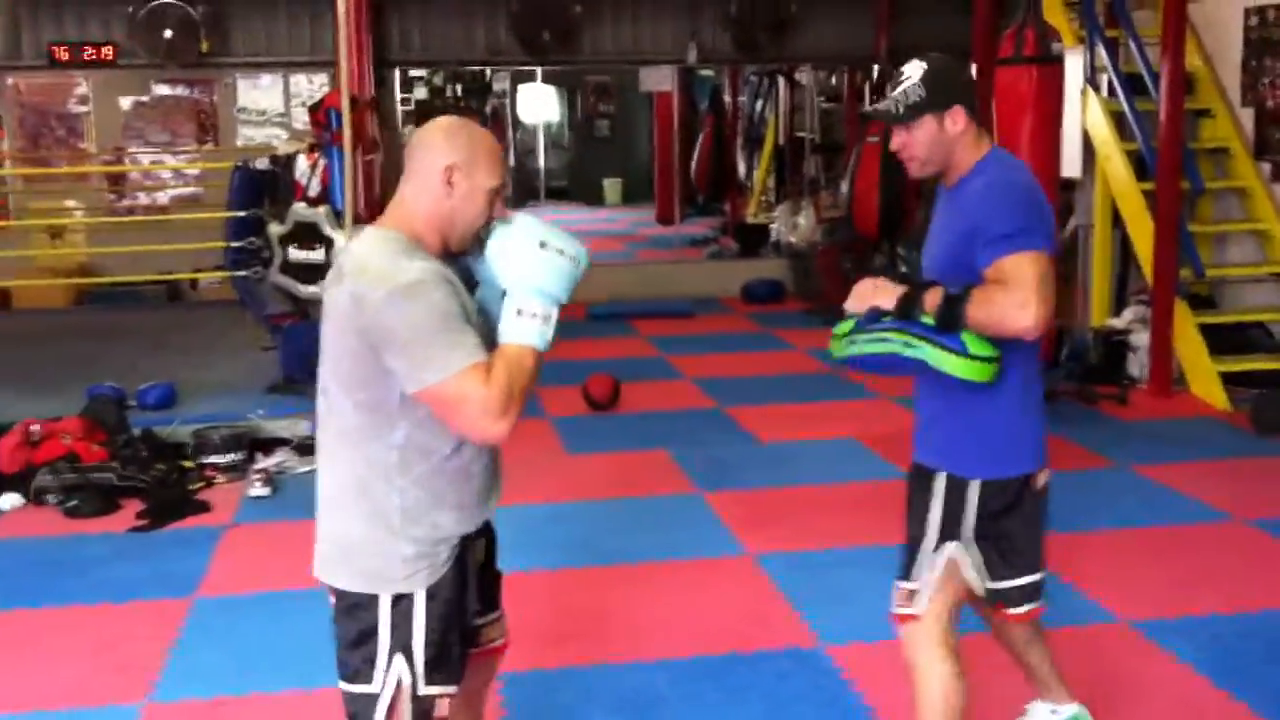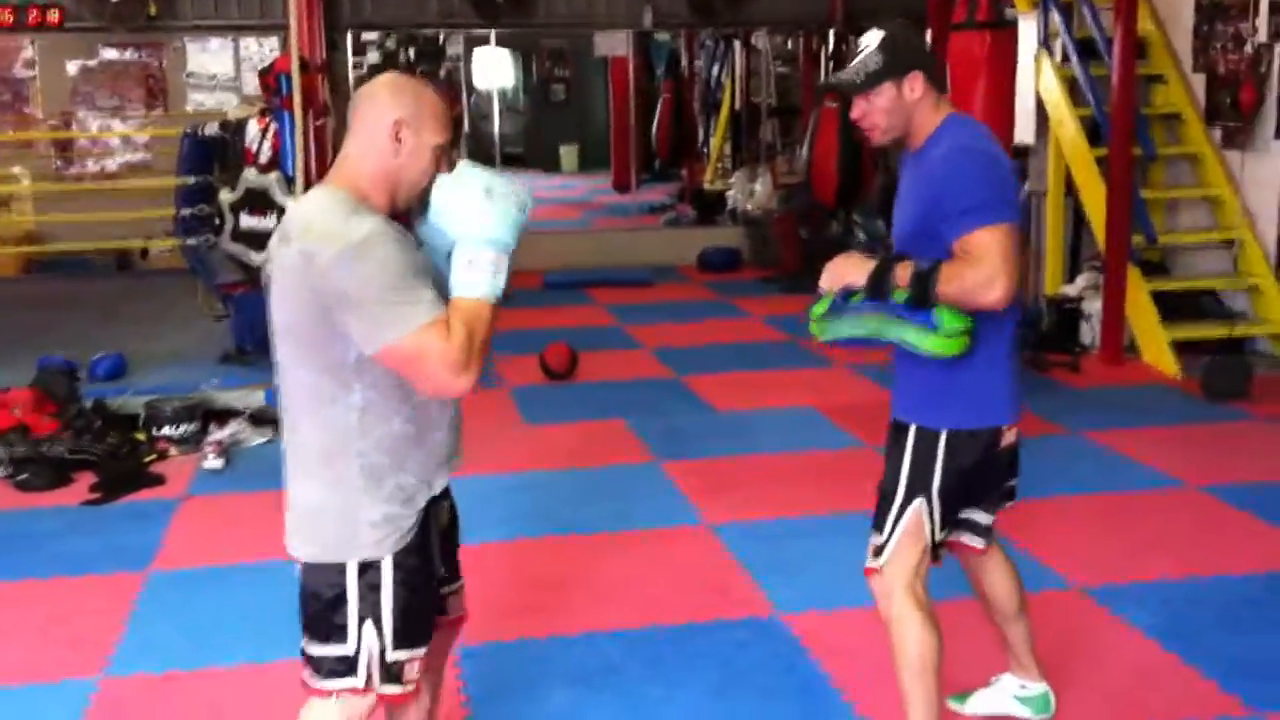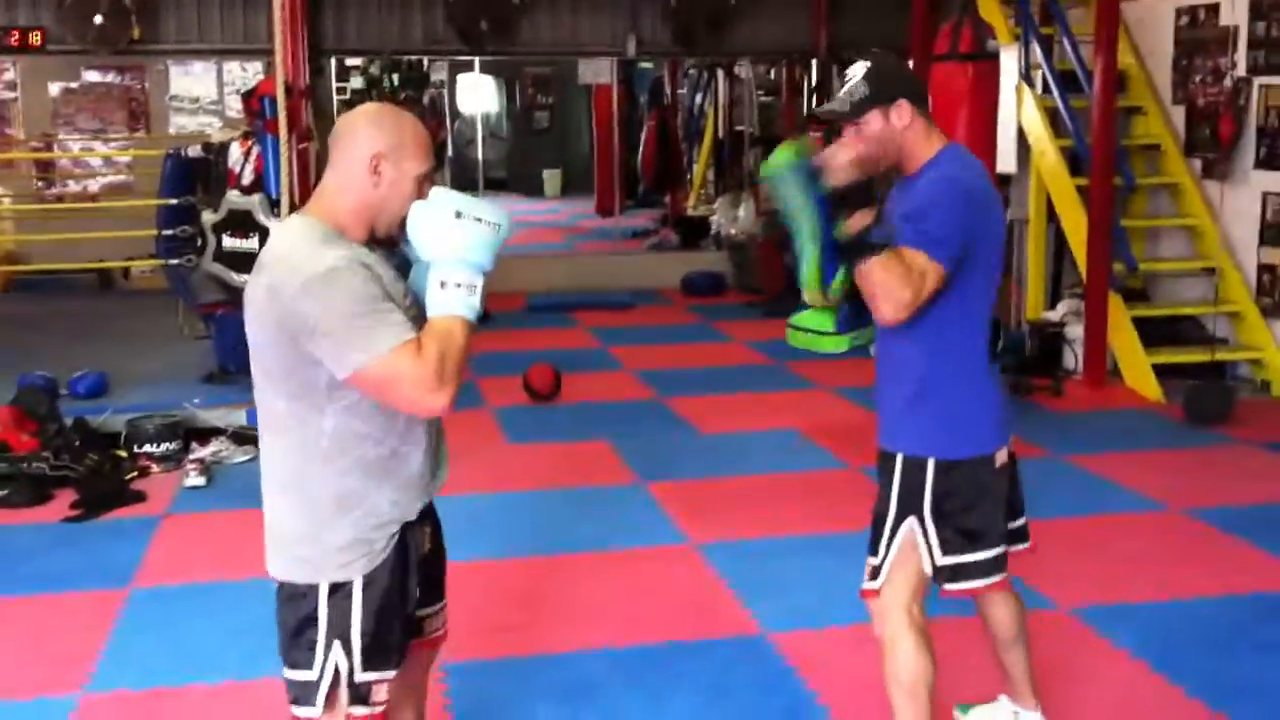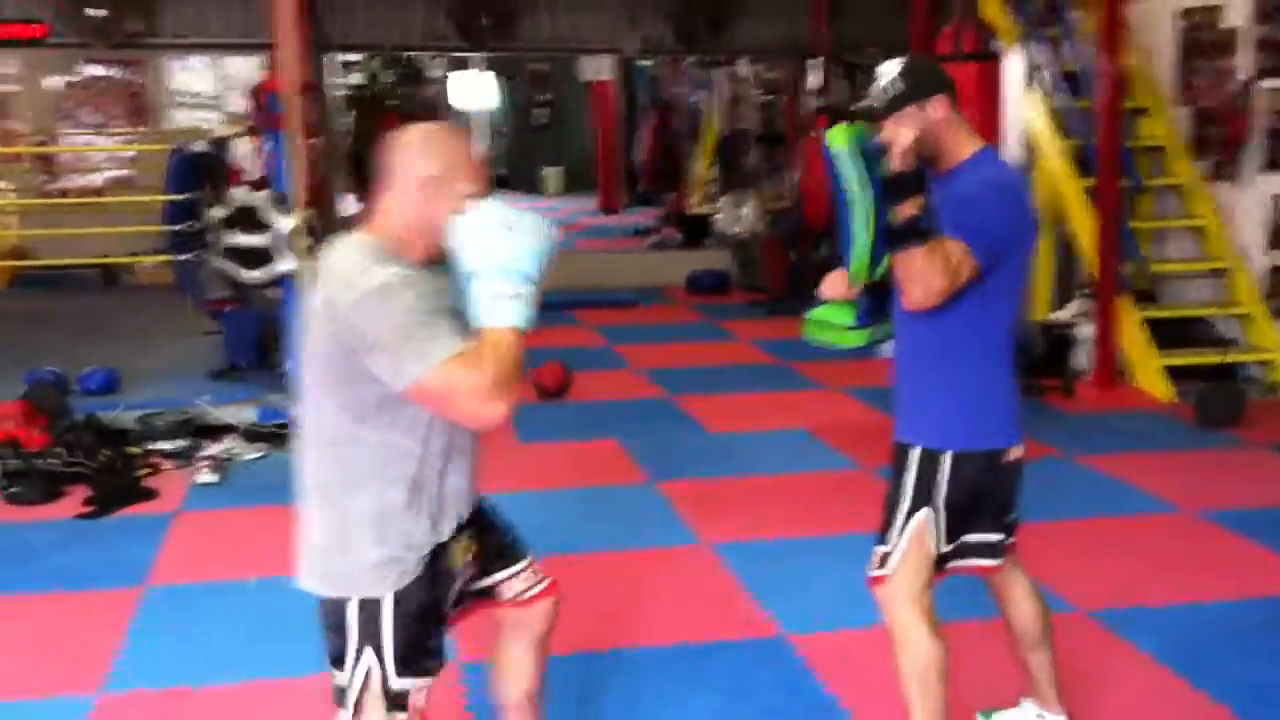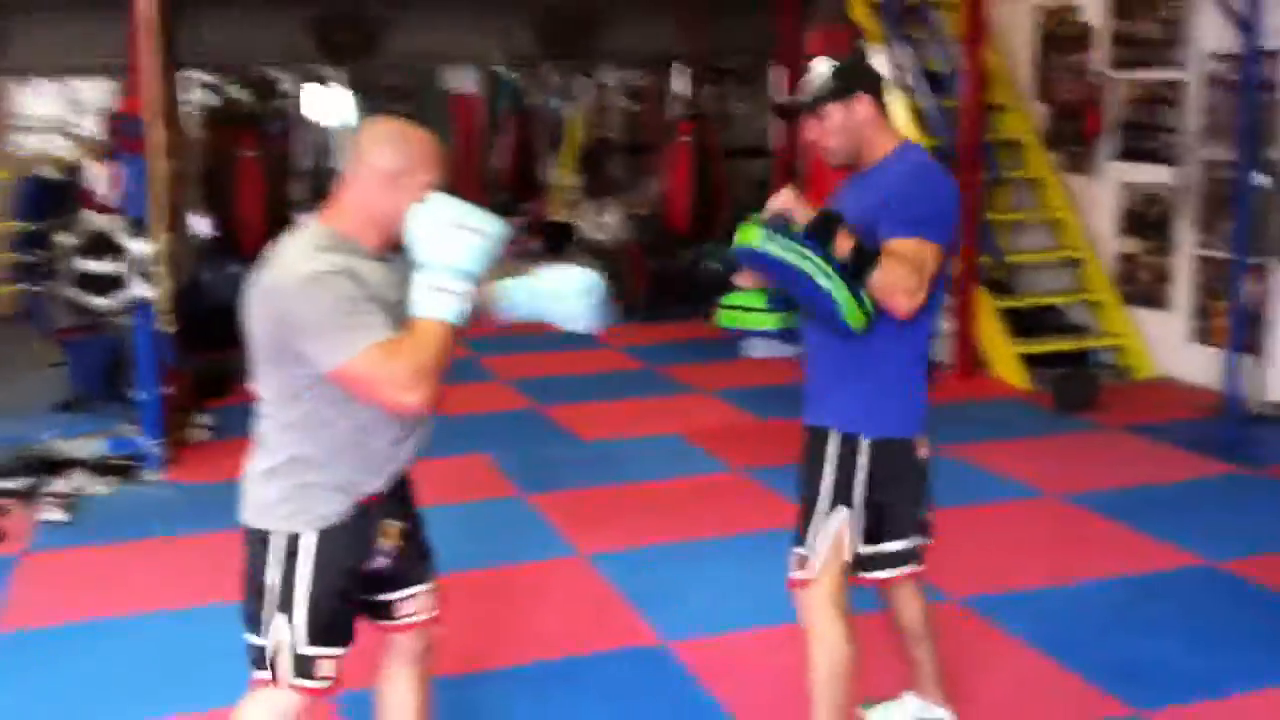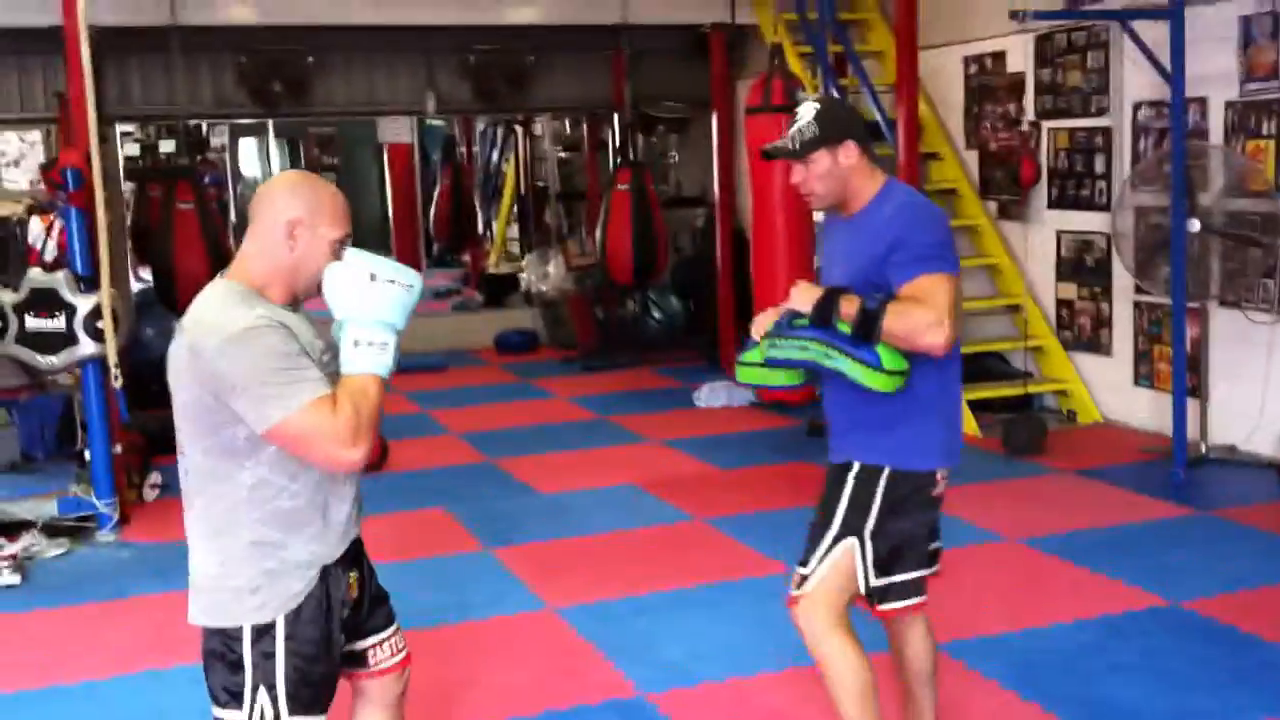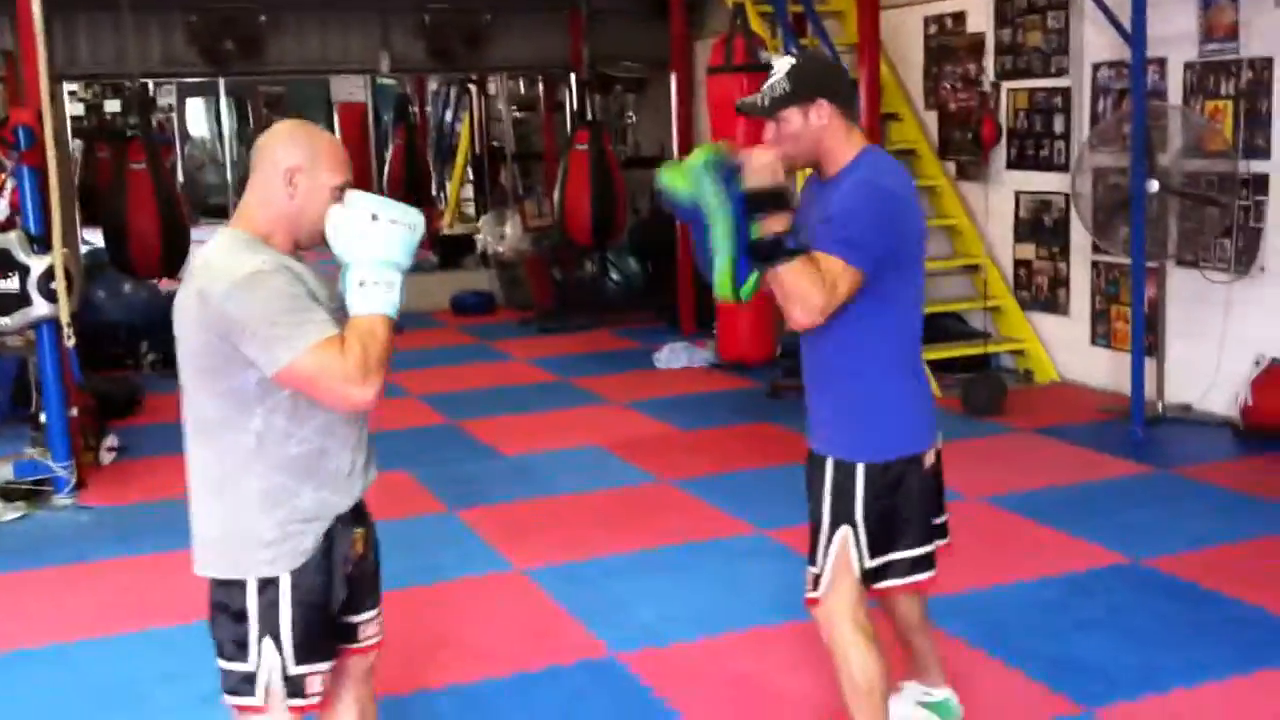
dt=0.4s
person 1, frame 1
left shoulder: (1000, 193)
right shoulder: (965, 188)
left elbow: (1024, 311)
left wrist: (913, 299)
right wrist: (899, 295)
left hip: (977, 446)
right hip: (971, 436)
left knee: (923, 620)
right knee: (991, 587)
person 1, frame 2
left shoulder: (963, 160)
right shoulder: (926, 153)
left elbow: (991, 281)
left wrist: (883, 272)
right wrist: (865, 269)
left hip: (949, 403)
right hip: (966, 395)
left knee: (894, 575)
right knee: (971, 539)
person 1, frame 3
left shoulder: (948, 189)
right shoulder: (929, 180)
left elbow: (893, 301)
left wrist: (851, 205)
right wrist: (845, 286)
left hip: (937, 429)
right hip: (969, 420)
left knee: (892, 599)
right knee: (982, 574)
person 1, frame 4
left shoulder: (988, 189)
right shoulder: (945, 180)
left elbow: (926, 289)
right elbow: (920, 275)
left wrist: (901, 182)
right wrist: (858, 280)
left hip: (952, 425)
right hip: (976, 417)
left knee: (899, 589)
right knee: (998, 563)
person 1, frame 5
left shoulder: (915, 181)
right shoulder: (863, 184)
left elbow: (903, 293)
left wrist: (821, 229)
left hip: (864, 420)
right hip: (863, 410)
left knee: (819, 587)
right knee: (890, 567)
person 1, frame 6
left shoulder: (910, 219)
right shoulder: (837, 226)
left elbow: (933, 329)
left wrist: (834, 305)
right wrist: (790, 318)
left hip: (893, 451)
right hip: (872, 446)
left knee: (816, 606)
right knee: (900, 602)
person 1, frame 7
left shoulder: (867, 194)
right shoulder: (838, 181)
left elbow: (805, 305)
right elbow: (819, 283)
left wrist: (767, 207)
right wrist: (760, 198)
left hip: (865, 432)
right hip: (889, 422)
left knee: (837, 603)
right knee: (888, 576)
person 2, frame 1
left shoulder: (390, 258)
right shoulder: (404, 283)
left elbow: (459, 364)
right elbow: (490, 414)
left wrist: (504, 291)
right wrist: (532, 305)
left hip: (436, 527)
right hip: (400, 552)
left knee: (469, 664)
person 2, frame 2
left shoulder: (331, 219)
right shoulder: (355, 242)
left elbow: (416, 329)
right elbow: (452, 367)
left wrist: (453, 245)
right wrist: (482, 255)
left hip: (395, 490)
right hip: (364, 512)
left knee: (429, 634)
person 2, frame 3
left shoulder: (335, 251)
right shoulder: (321, 271)
left elbow: (399, 352)
right elbow: (428, 388)
left wrist: (434, 273)
right wrist: (458, 276)
left hip: (390, 514)
right hip: (344, 540)
left knee: (409, 656)
person 2, frame 4
left shoulder: (390, 267)
right shoulder: (374, 289)
left elbow: (453, 370)
right elbow: (486, 399)
left wrist: (485, 283)
right wrist: (507, 286)
left hip: (435, 517)
right hip: (378, 547)
left knee: (532, 602)
person 2, frame 5
left shoulder: (383, 249)
right shoulder: (313, 275)
right elbow: (407, 387)
right wrist: (448, 284)
left hip: (377, 496)
right hip: (310, 521)
left knee: (409, 639)
person 2, frame 6
left shoulder: (269, 314)
right shoulder: (237, 333)
left elbow: (325, 416)
right elbow: (346, 443)
left wrist: (365, 329)
right wrist: (372, 335)
left hip: (326, 560)
right hip: (268, 592)
person 2, frame 7
left shoulder: (269, 263)
right shoulder: (246, 277)
left elbow: (330, 363)
right elbow: (355, 383)
left wrist: (367, 270)
right wrist: (378, 274)
left hip: (326, 517)
right hip: (272, 545)
left knee: (355, 663)
